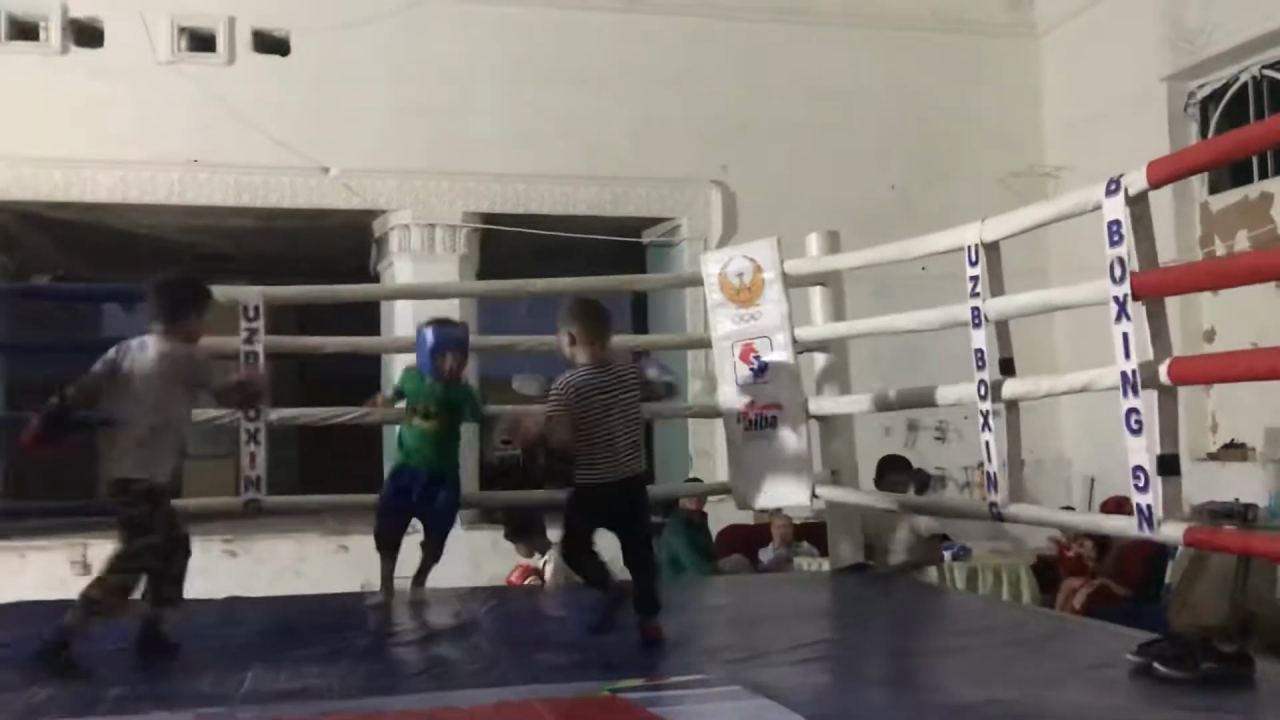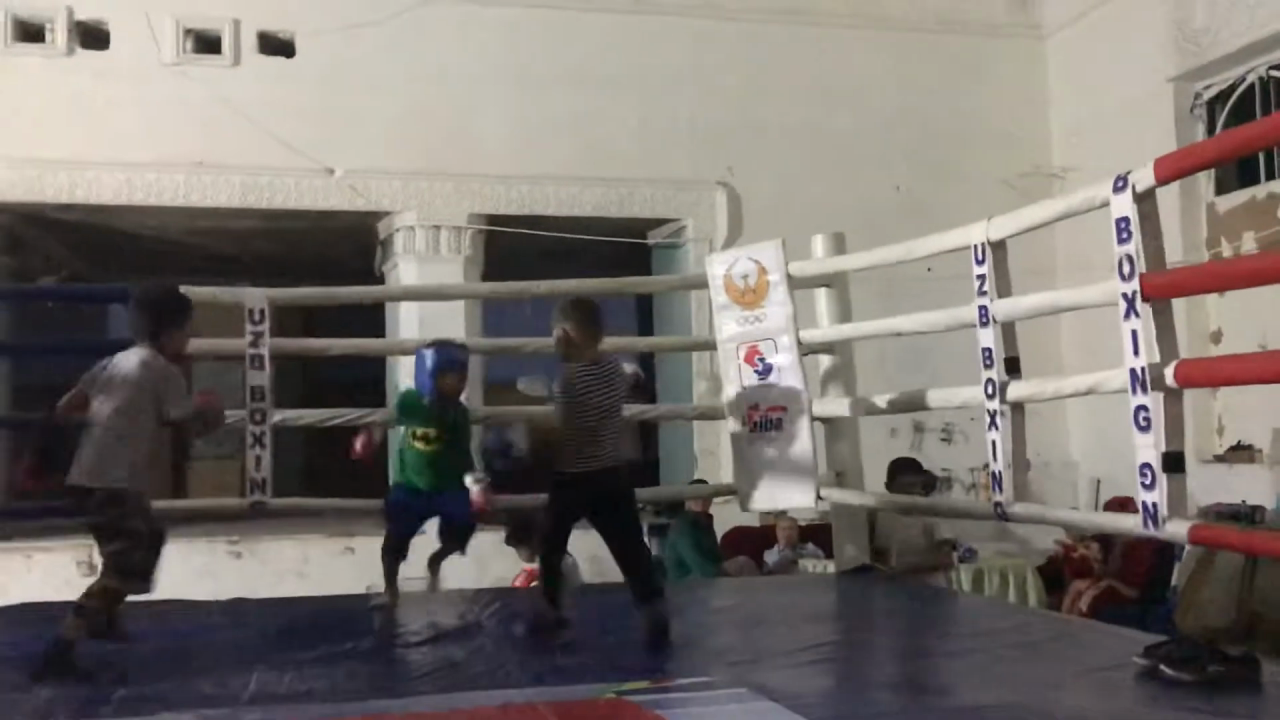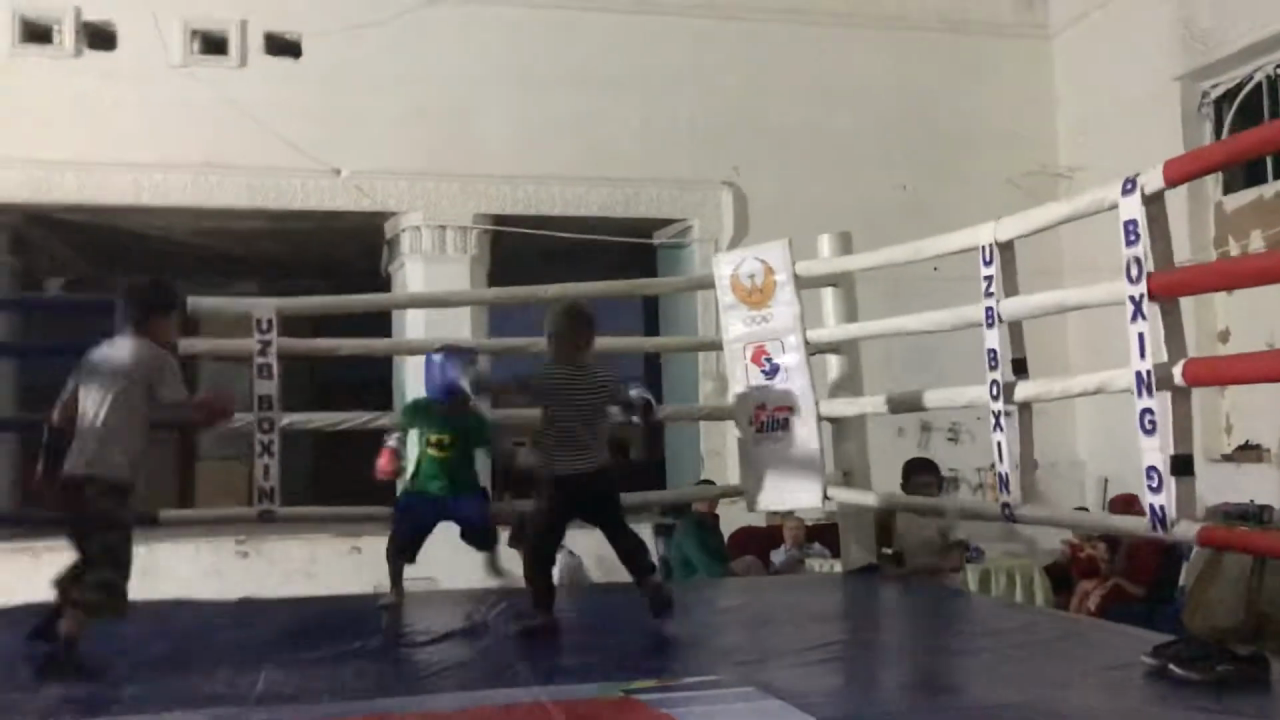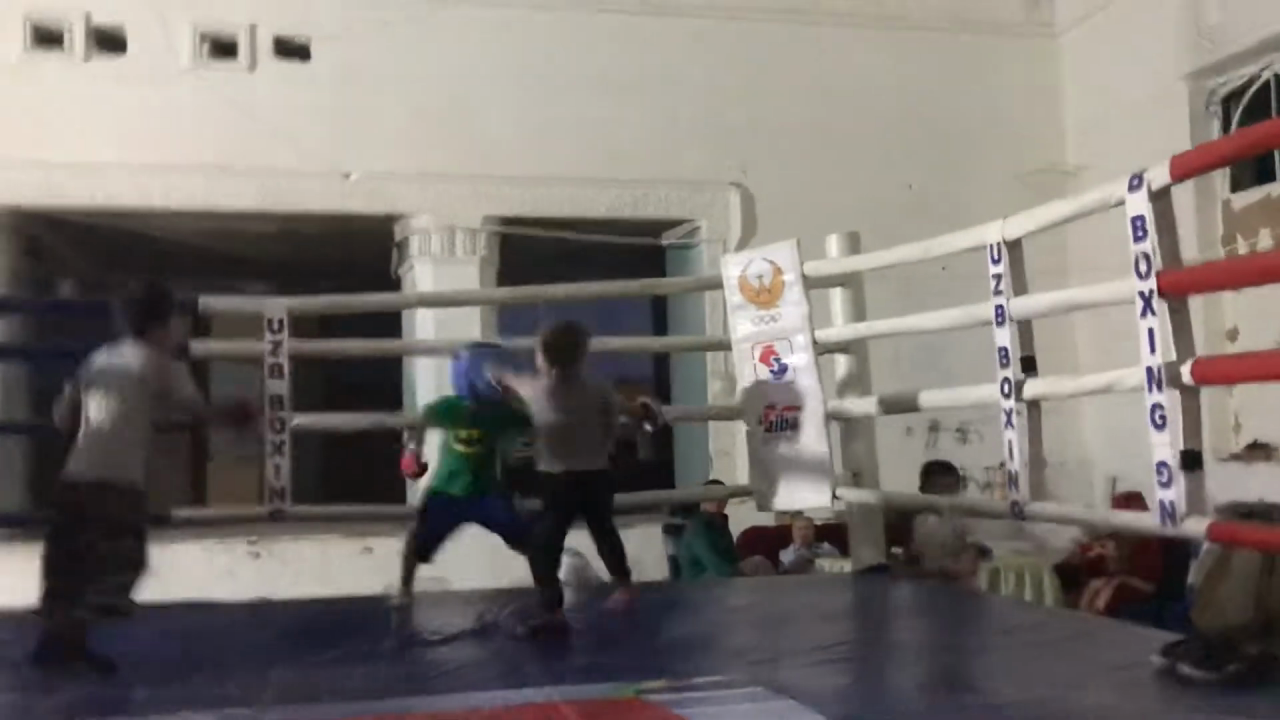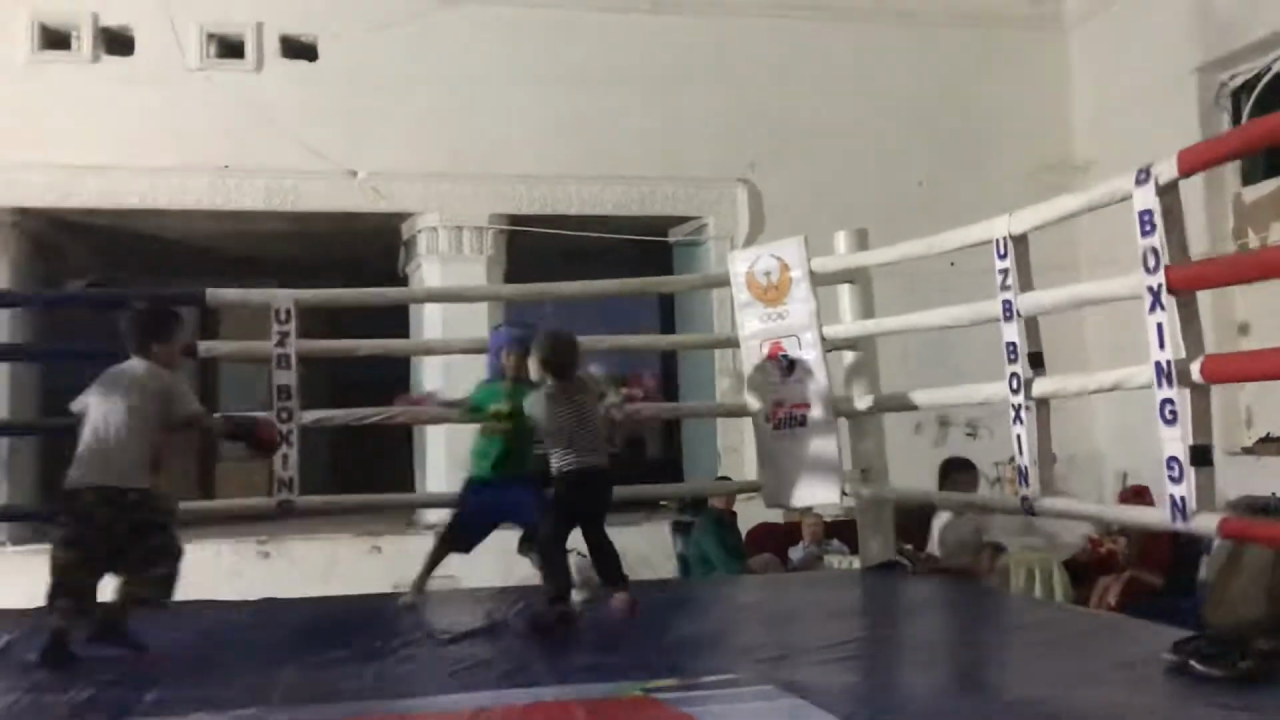
dt=0.1s
person 1, frame 1
left shoulder: (126, 350)
right shoulder: (184, 358)
left elbow: (79, 392)
right elbow: (228, 396)
left wrist: (47, 421)
right wrist: (249, 388)
left hip: (123, 473)
right hip: (143, 478)
left knee: (172, 548)
right knee: (133, 562)
left ankle: (152, 632)
right ankle: (62, 641)
person 1, frame 2
left shoulder: (112, 364)
right shoulder: (165, 372)
left elbow: (66, 409)
right elbow: (185, 425)
right wrist: (207, 418)
left hip: (85, 479)
right hip: (112, 486)
left knee: (148, 539)
right knee: (121, 570)
left ankle: (106, 621)
right ankle: (59, 652)
person 1, frame 3
left shoulder: (96, 355)
right shoulder: (158, 359)
left elbow: (62, 414)
right elbow: (182, 414)
left wrist: (51, 458)
right wrist: (211, 412)
left hip: (75, 473)
right hip: (108, 476)
left knee: (96, 554)
right knee: (106, 561)
left ankle: (55, 620)
right ankle: (63, 647)
person 1, frame 4
left shoulder: (96, 361)
right shoulder: (164, 366)
left elbow: (62, 412)
right elbow: (201, 412)
right wrist: (236, 412)
left hip: (77, 475)
right hip: (119, 480)
left knee: (68, 559)
right knee: (117, 564)
left ankle: (51, 639)
right ankle: (73, 636)
person 1, frame 5
left shoulder: (106, 379)
right shoulder: (165, 381)
left elbow: (79, 411)
right elbow: (204, 423)
right wrist: (246, 430)
left hip: (80, 484)
right hip: (125, 486)
left knee: (74, 564)
right knee: (159, 552)
left ankle: (57, 641)
right ankle: (113, 620)
person 2, frame 1
left shoulder: (566, 386)
right shoulder: (631, 372)
left elbow: (561, 439)
right elbow: (652, 390)
left wrist: (537, 428)
right wrist: (655, 376)
left hip: (591, 485)
right hip: (632, 479)
left knee: (574, 548)
right knee: (640, 551)
left ankle: (608, 590)
right ankle: (650, 620)
person 2, frame 2
left shoulder: (567, 378)
right shoulder: (613, 368)
left elbow: (565, 431)
right elbow: (623, 392)
left hip: (571, 479)
right hip: (610, 474)
left knee: (552, 544)
right knee: (629, 546)
left ankle: (554, 610)
right ankle: (653, 608)
person 2, frame 3
left shoulder: (545, 378)
right shoulder: (604, 377)
right elbow: (631, 404)
left hip: (562, 480)
right hip: (600, 474)
left knee: (539, 547)
right knee: (620, 533)
left ankle: (544, 613)
right ankle: (649, 580)
person 2, frame 4
left shoulder: (534, 387)
right shoulder: (596, 389)
left elbow: (511, 381)
right elbow: (613, 430)
left wrist: (503, 376)
left hip: (560, 481)
right hip: (598, 476)
left knee: (545, 544)
right knee: (604, 530)
left ankle: (552, 611)
right ankle: (623, 585)
person 2, frame 5
left shoulder: (535, 402)
right shoulder: (585, 386)
right elbow: (604, 398)
left hip: (571, 479)
right hip: (599, 474)
left knee: (551, 539)
right knee: (595, 535)
left ankle: (560, 602)
right ankle: (621, 590)
person 3, frame 1
left shoulder: (461, 393)
right shoulder: (412, 377)
left elbow: (481, 421)
right wrist: (383, 401)
left hip: (443, 474)
right hip: (409, 468)
left knee: (436, 535)
right knee: (389, 526)
left ankle: (420, 579)
right ankle: (386, 587)
person 3, frame 2
left shoulder: (458, 413)
right shoulder: (409, 401)
left elbow: (464, 455)
right elbow: (393, 422)
right wrist: (371, 437)
left hip: (447, 486)
right hip: (410, 485)
left knee: (460, 527)
right knee: (396, 537)
left ankle: (437, 560)
right ankle: (390, 591)
person 3, frame 3
left shoulder: (472, 419)
right shoulder: (421, 409)
left elbow: (492, 448)
right elbow: (404, 422)
right wrist: (391, 449)
left hip: (463, 490)
right hip: (425, 491)
left knee: (483, 524)
right knee: (401, 538)
left ankle: (493, 562)
right ankle: (396, 590)
person 3, frame 4
left shoulder: (504, 411)
right shoulder: (449, 406)
right elbow: (425, 417)
right wrist: (413, 446)
left hip: (485, 490)
right hip: (448, 489)
left knee: (519, 532)
right knee: (423, 537)
right ankle: (406, 590)
person 3, frame 5
left shoulder: (532, 391)
right shoulder: (487, 389)
right elbow: (465, 406)
right wrist: (423, 400)
left hip: (520, 478)
right hip: (485, 479)
right knee: (456, 533)
right ankle: (419, 583)
